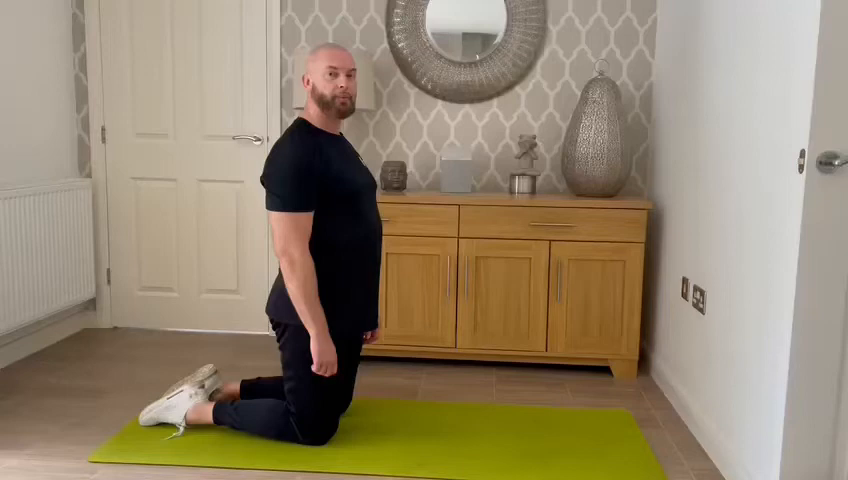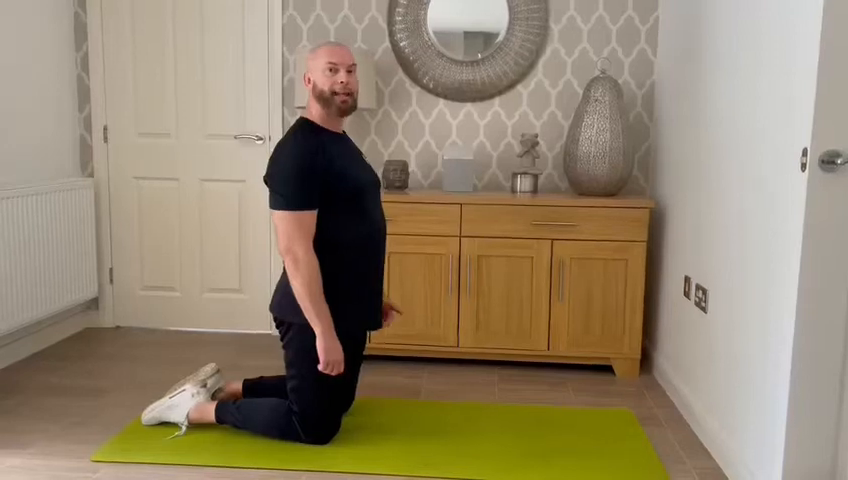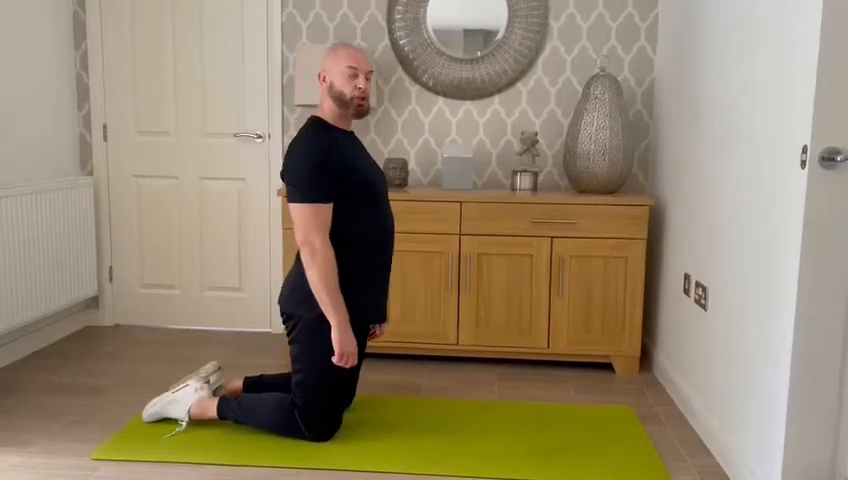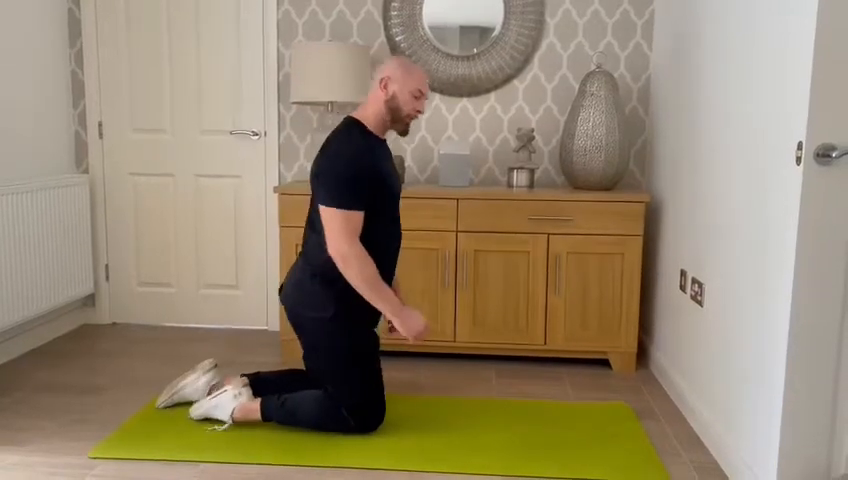
dt=0.5s
person 1, frame 1
left shoulder: (339, 145)
right shoulder: (295, 154)
right elbow: (292, 252)
left wrist: (364, 313)
right wrist: (319, 334)
left hip: (344, 310)
right hip: (312, 314)
left knee: (332, 403)
right knee: (313, 426)
left ankle: (221, 388)
right ankle: (194, 408)
person 1, frame 2
left shoulder: (342, 143)
right shoulder: (298, 152)
right elbow: (296, 251)
left wrist: (372, 297)
right wrist: (325, 332)
left hip: (347, 308)
right hip: (316, 314)
left knee: (335, 402)
right knee: (315, 425)
left ankle: (224, 388)
right ankle: (198, 408)
person 1, frame 3
left shoulder: (347, 141)
right shoulder: (313, 148)
right elbow: (313, 243)
left wrist: (367, 309)
right wrist: (340, 324)
left hip: (350, 302)
right hip: (323, 308)
left knee: (334, 397)
right knee: (316, 421)
left ankle: (224, 385)
right ankle: (198, 404)
person 1, frame 4
left shoulder: (372, 143)
right shoulder: (348, 152)
right elbow: (343, 248)
left wrist: (393, 295)
right wrist: (398, 311)
left hip: (332, 296)
right hip: (327, 302)
left knee: (332, 383)
right knee: (362, 412)
left ankle: (224, 384)
right ankle: (240, 406)
